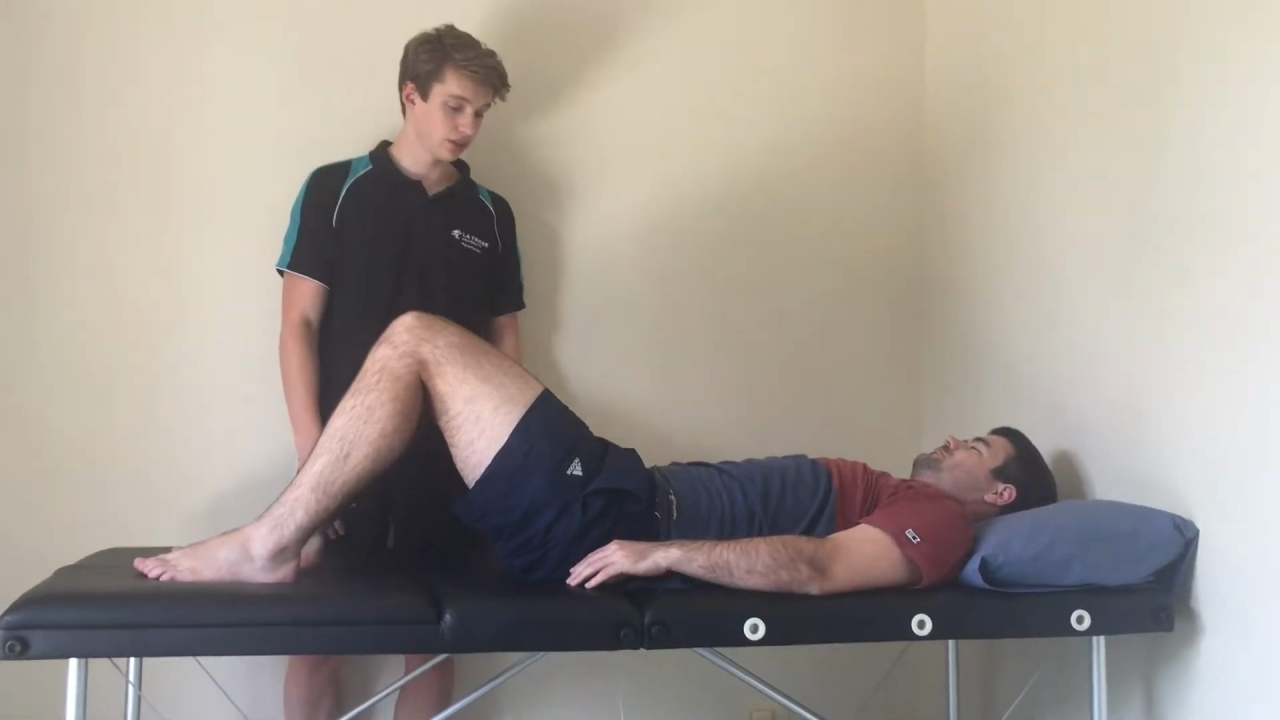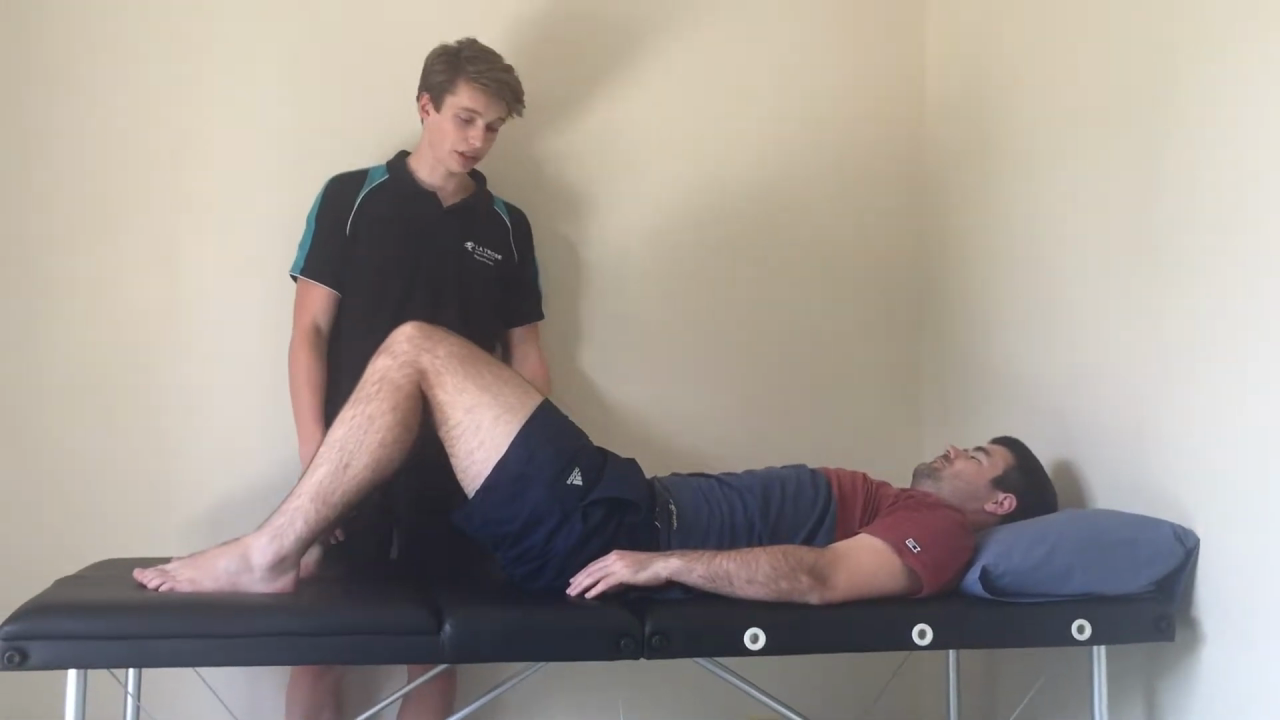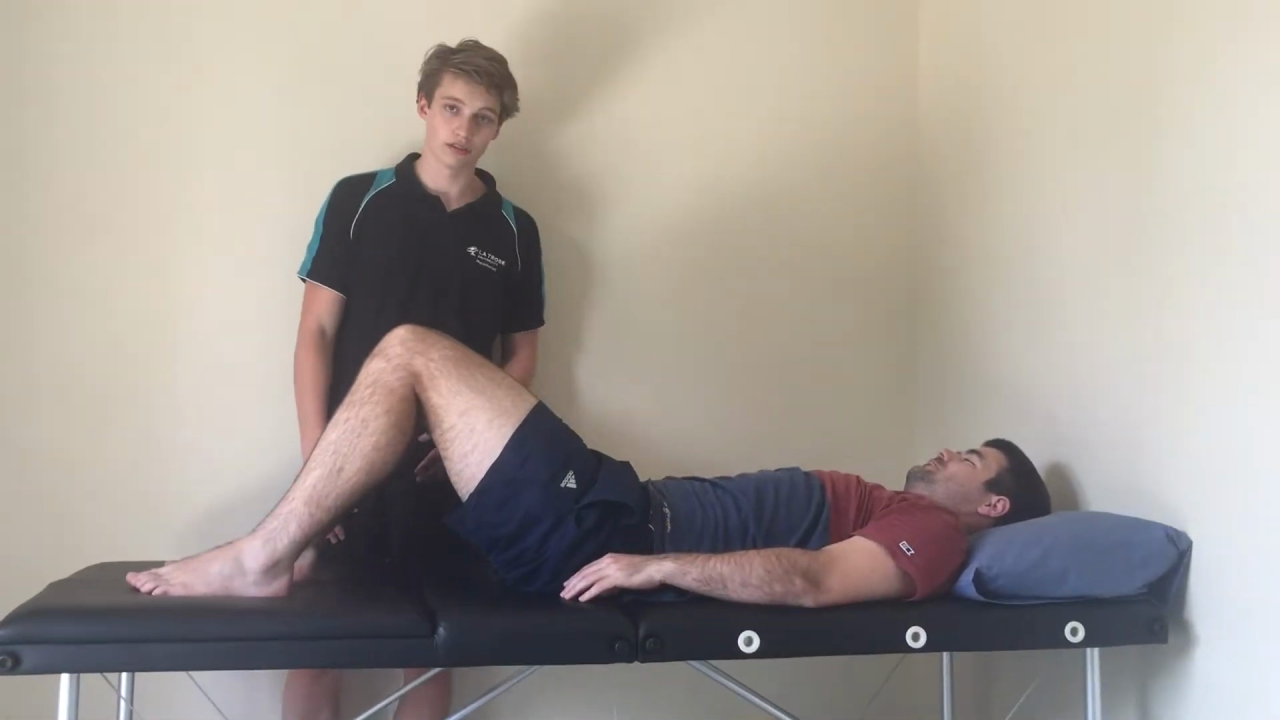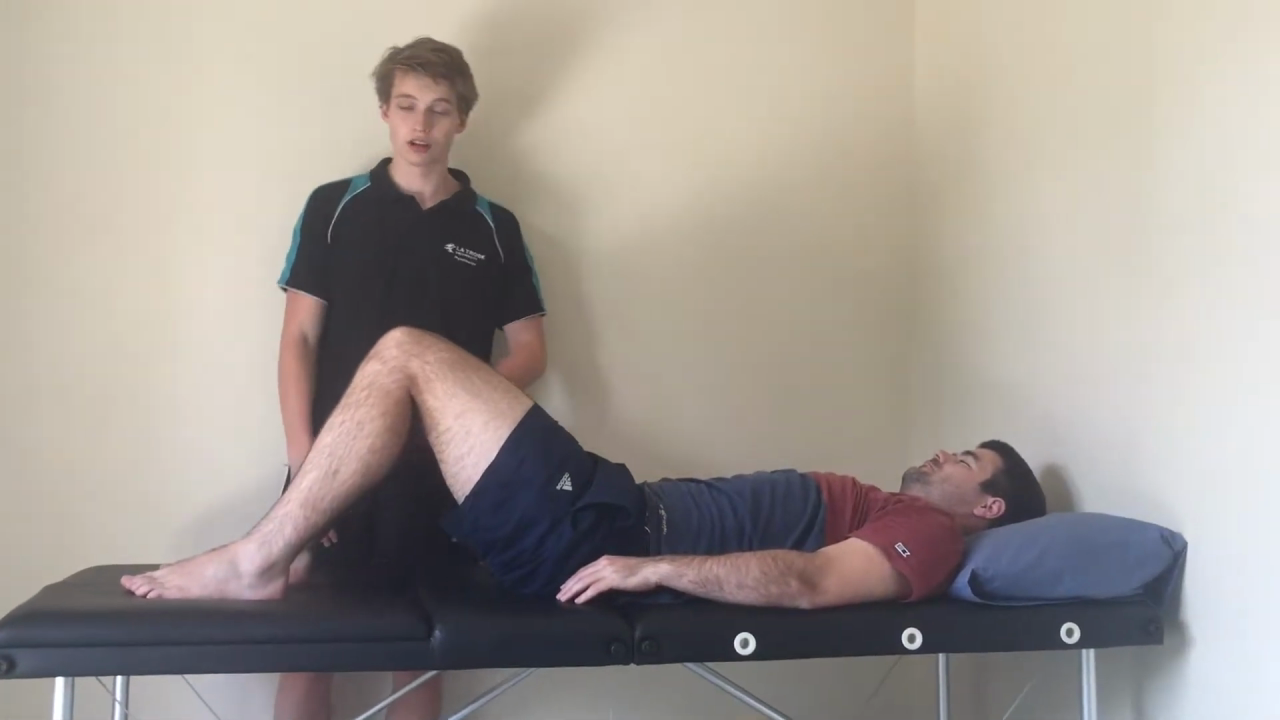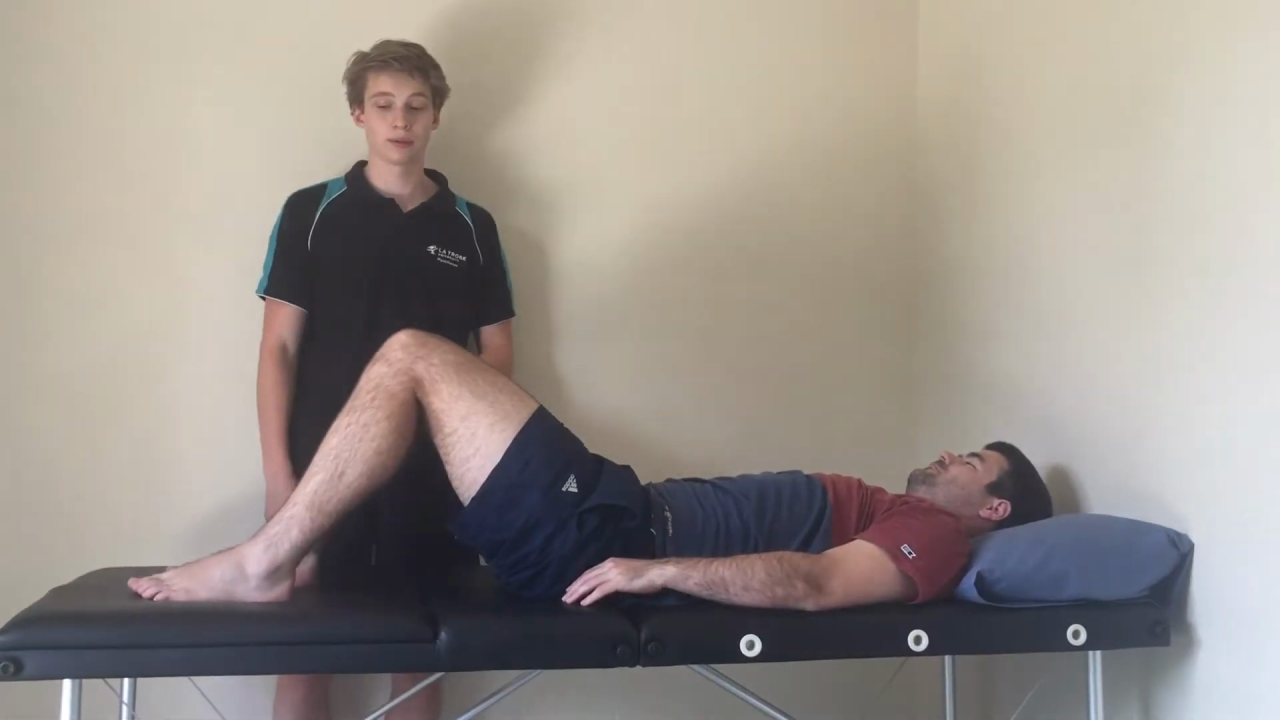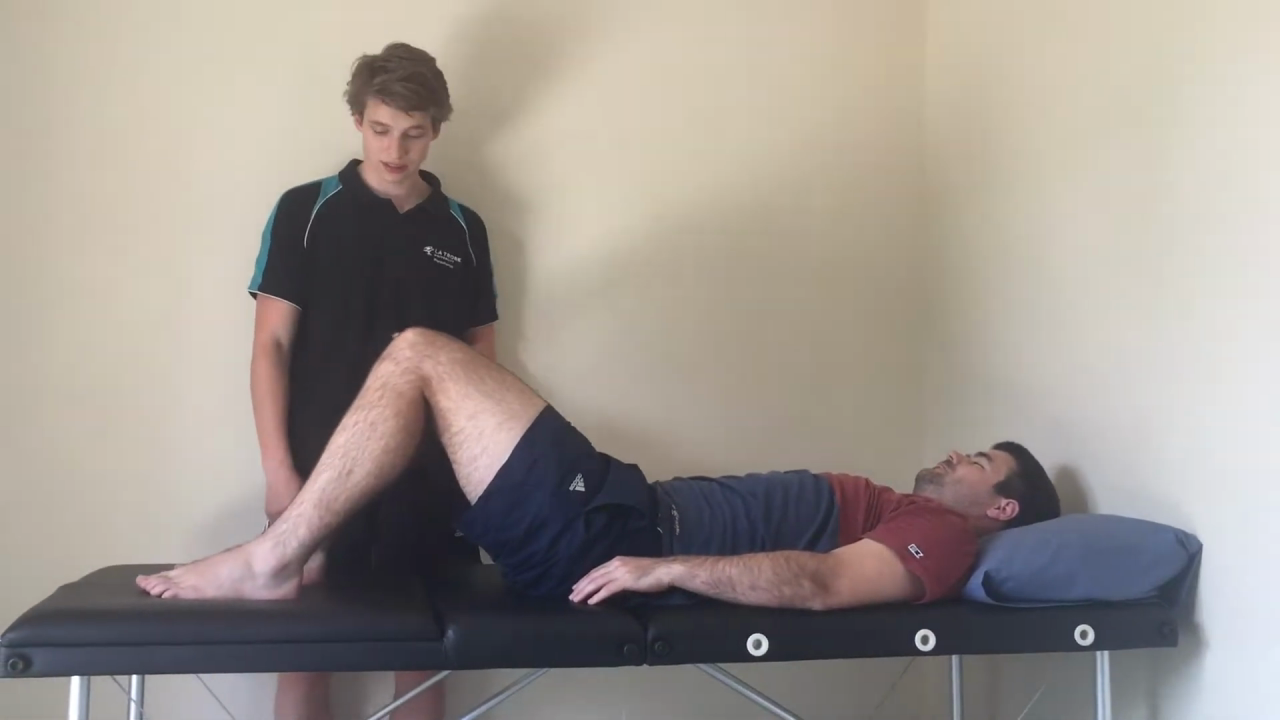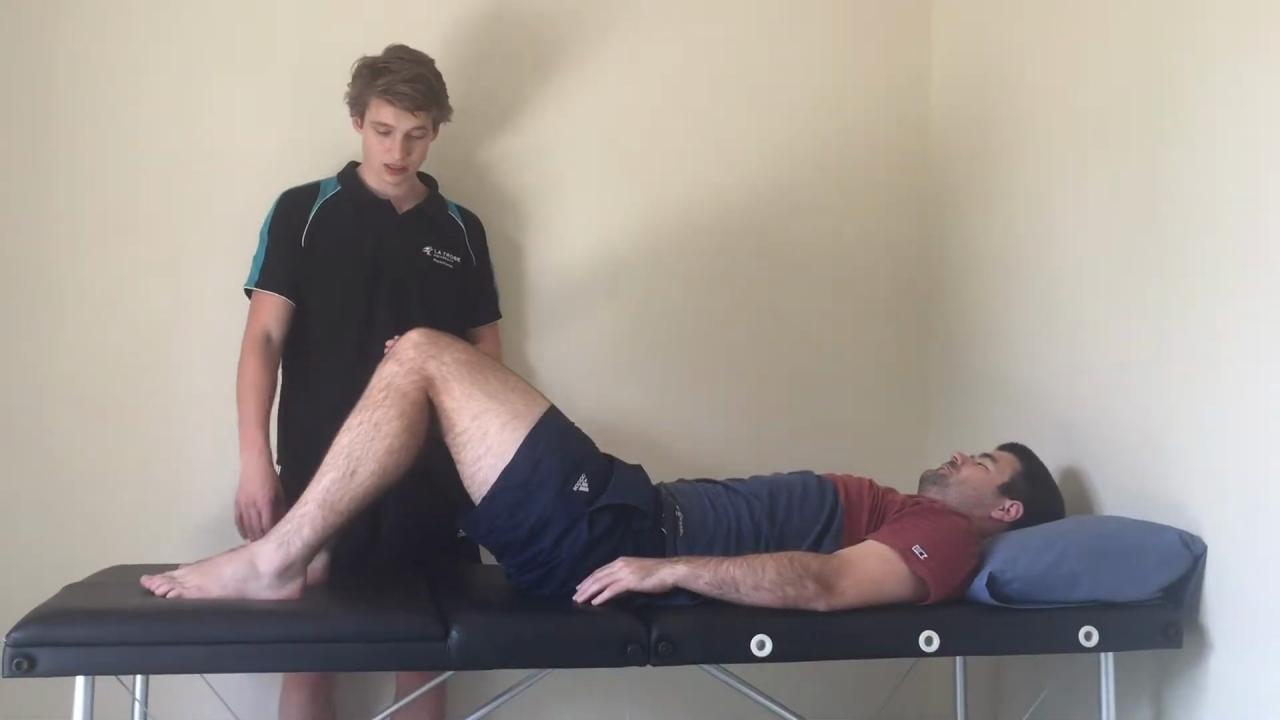
dt=0.4s
person 1, frame 1
left shoulder: (937, 523)
right shoulder: (894, 500)
left elbow: (814, 569)
left wrist: (662, 551)
left hip: (612, 520)
right hip: (634, 501)
left knee: (418, 338)
right knee: (424, 352)
left ankle: (269, 543)
right ankle: (287, 537)
person 1, frame 2
left shoulder: (937, 532)
right shoulder: (894, 511)
left elbow: (815, 579)
left wrist: (659, 563)
left hip: (612, 532)
right hip: (634, 510)
left knee: (417, 348)
right knee: (420, 357)
left ankle: (269, 554)
right ankle: (287, 547)
person 1, frame 3
left shoulder: (932, 535)
right shoulder: (887, 511)
left elbow: (810, 581)
left wrist: (657, 565)
left hip: (605, 534)
right hip: (630, 514)
left knee: (411, 350)
right knee: (418, 363)
left ankle: (262, 557)
right ankle: (281, 549)
person 1, frame 4
left shoulder: (926, 536)
right shoulder: (882, 514)
left elbow: (806, 583)
left wrist: (651, 567)
left hip: (599, 536)
right hip: (624, 515)
left knee: (406, 353)
right knee: (411, 362)
left ankle: (258, 560)
right ankle: (281, 552)
person 1, frame 5
left shoulder: (932, 538)
right shoulder: (887, 515)
left elbow: (810, 584)
left wrist: (658, 569)
left hip: (605, 537)
right hip: (629, 518)
left knee: (412, 356)
right knee: (419, 367)
left ankle: (264, 563)
right ankle: (287, 554)
person 1, frame 6
left shoulder: (939, 537)
right shoulder: (896, 517)
left elbow: (817, 584)
left wrist: (661, 568)
left hip: (612, 537)
right hip: (632, 516)
left knee: (420, 354)
right knee: (426, 363)
left ankle: (273, 560)
right ankle: (296, 551)
person 1, frame 7
left shoulder: (944, 539)
right shoulder: (902, 518)
left elbow: (820, 585)
left wrist: (664, 570)
left hip: (618, 538)
right hip: (639, 518)
left knee: (424, 355)
right knee: (428, 364)
left ankle: (277, 560)
right ankle: (301, 552)
person 2, frame 1
left shoulder: (490, 213)
right shoulder: (335, 189)
left elbow: (504, 337)
right elbow: (299, 326)
right wrist: (311, 451)
left hip: (450, 456)
person 2, frame 2
left shoulder: (506, 225)
right shoulder: (351, 198)
left elbow: (525, 350)
right elbow: (310, 333)
right wrist: (314, 457)
left hip: (457, 466)
person 2, frame 3
left shoulder: (514, 231)
right shoulder: (357, 200)
left elbow: (520, 356)
right elbow: (316, 333)
right wrist: (316, 456)
left hip: (450, 466)
person 2, frame 4
left shoulder: (493, 226)
right shoulder: (333, 207)
left elbow: (529, 349)
right elbow: (299, 339)
right wrist: (303, 459)
left hip: (441, 468)
person 2, frame 5
left shoulder: (471, 225)
right shoulder: (310, 212)
left elbow: (499, 352)
right elbow: (279, 350)
right wrist: (277, 472)
left hip: (433, 469)
person 2, frame 6
left shoulder: (463, 228)
right shoulder: (304, 211)
left elbow: (481, 350)
right elbow: (271, 346)
right wrist: (279, 469)
left hip: (429, 469)
right hip: (324, 465)
person 2, frame 7
left shoulder: (462, 229)
right shoulder: (302, 211)
left elbow: (488, 352)
right elbow: (264, 339)
right wrist: (255, 459)
left hip: (431, 468)
right hip: (322, 465)
